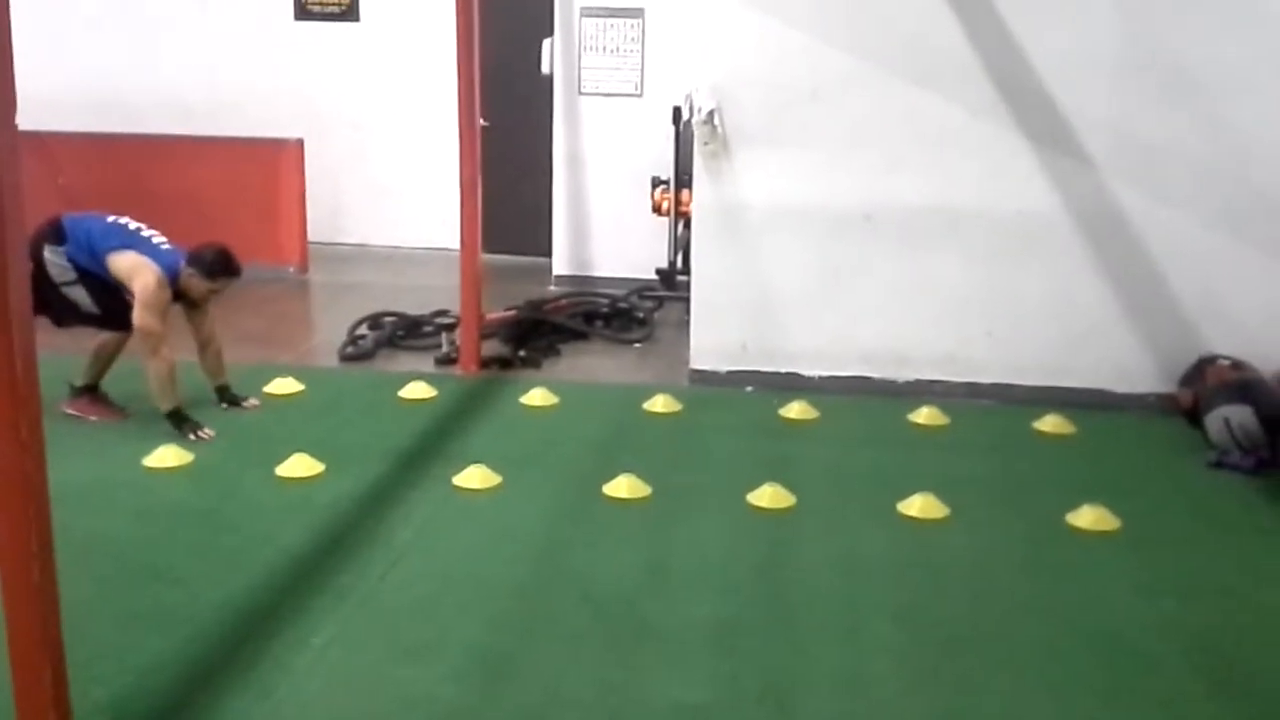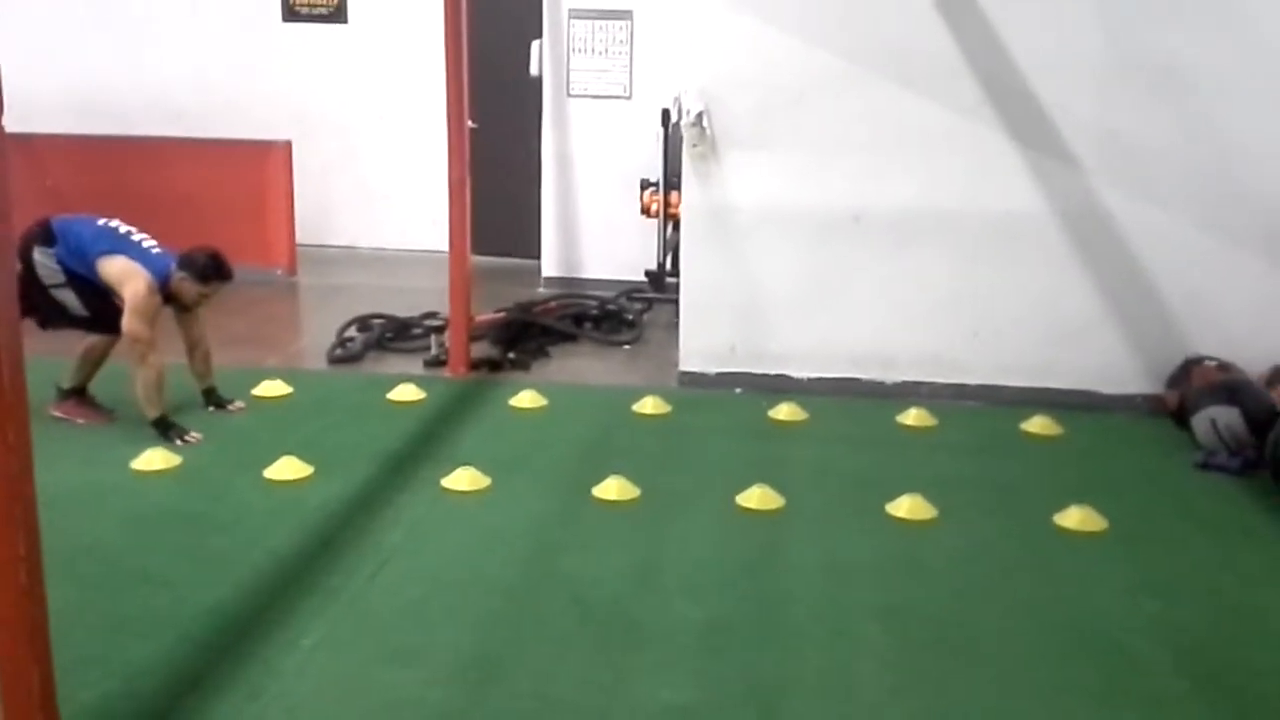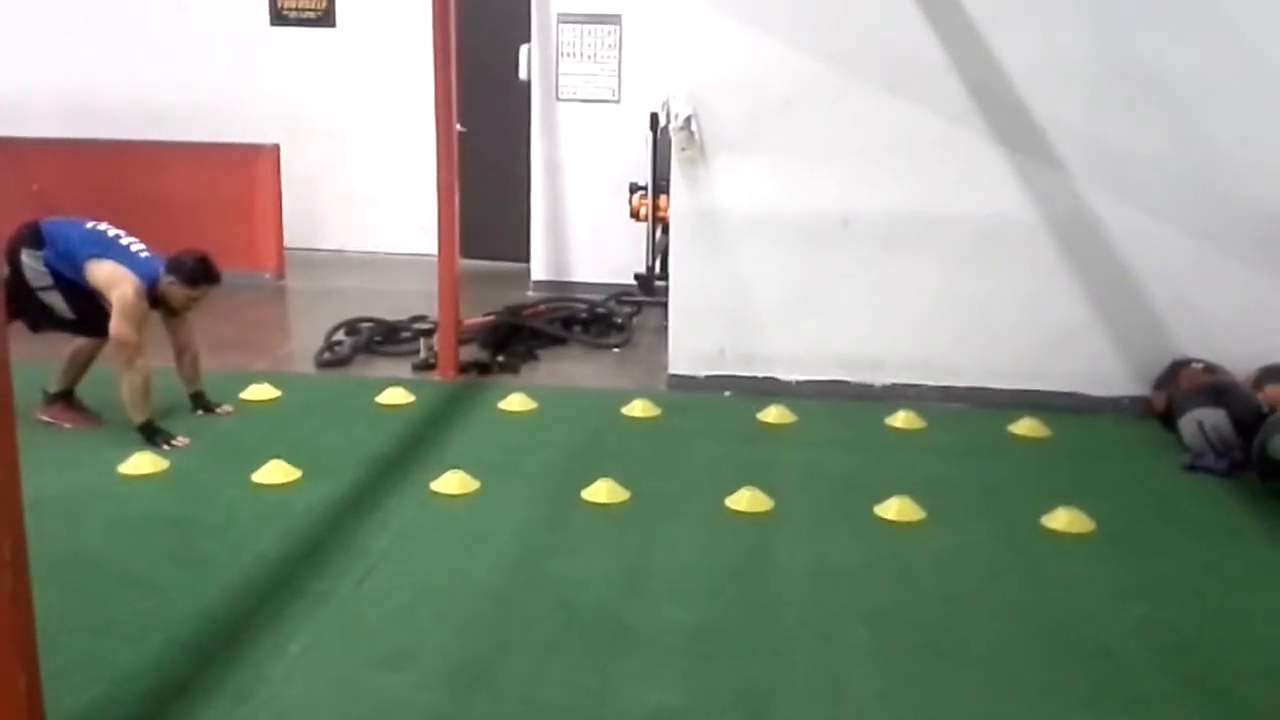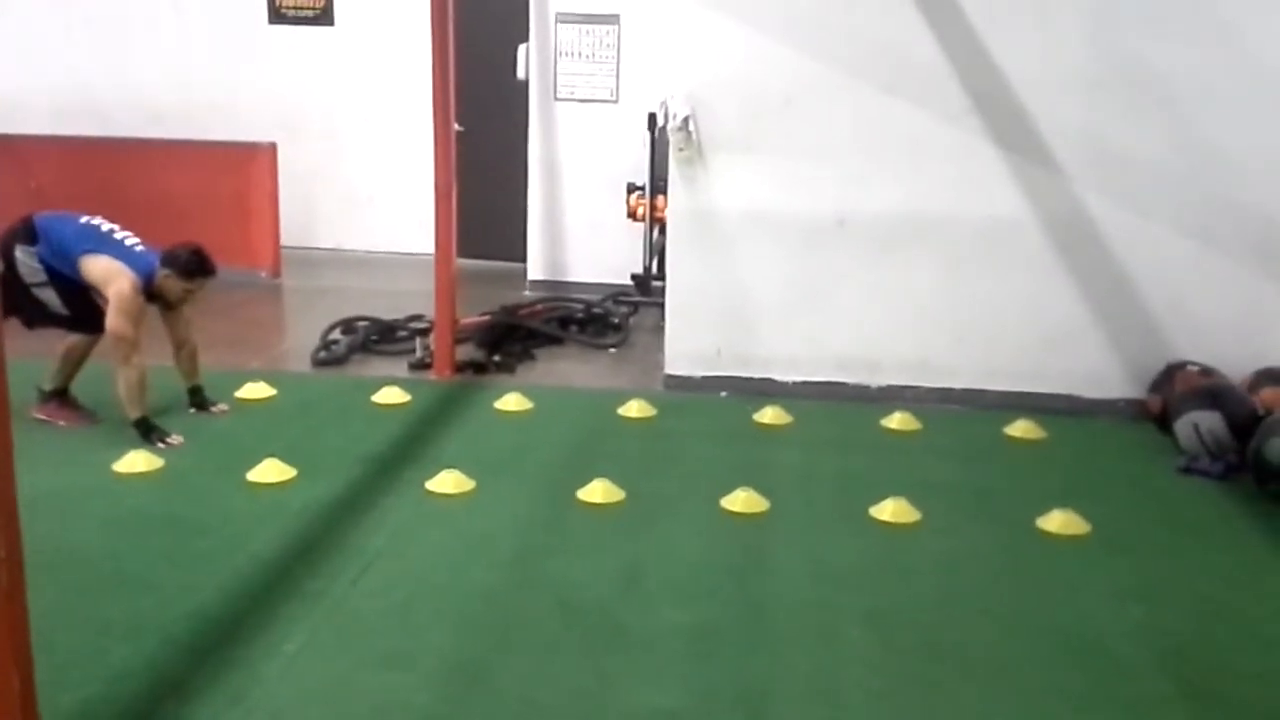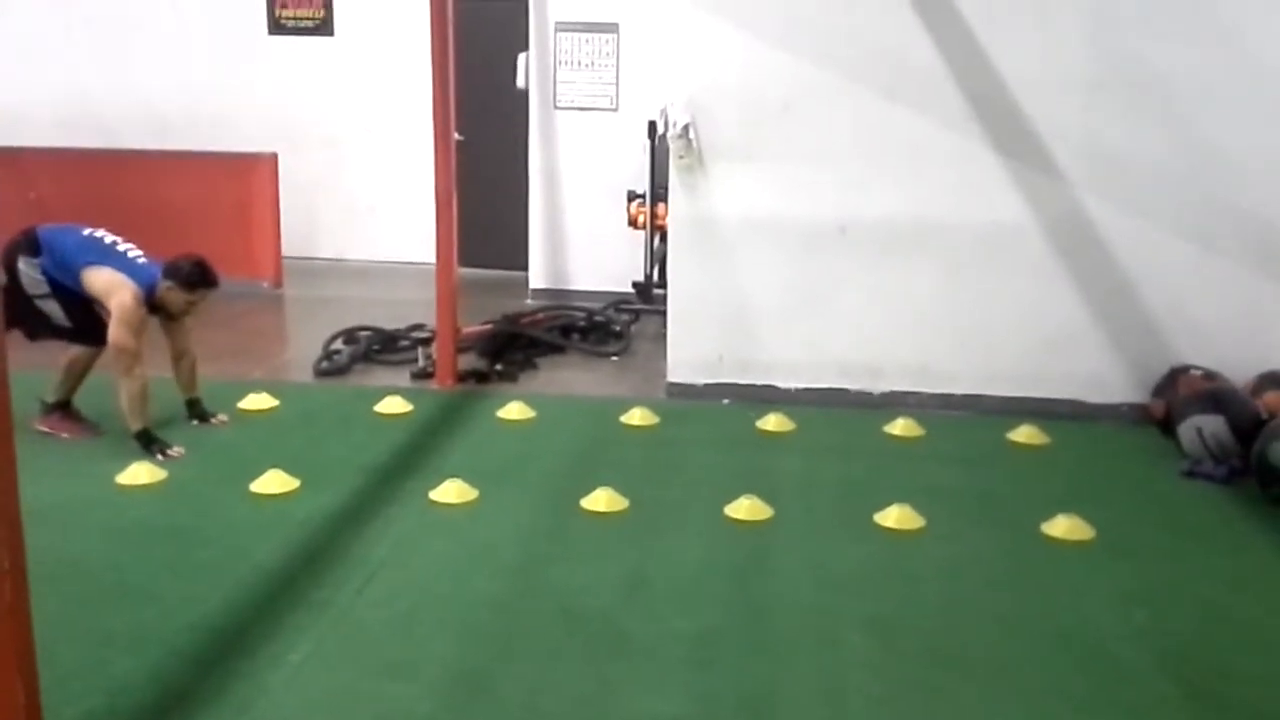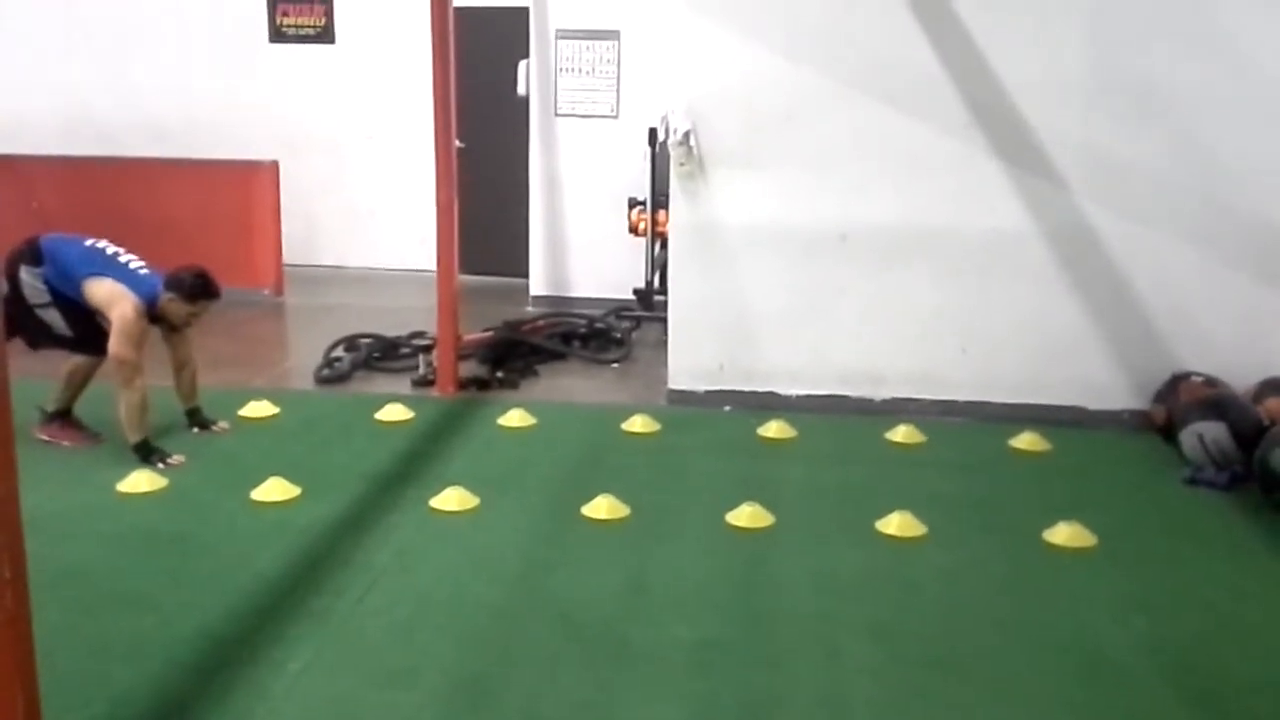
dt=0.3s
person 1, frame 1
left shoulder: (191, 275)
right shoulder: (154, 283)
left elbow: (207, 341)
right elbow: (156, 354)
left wrist: (223, 391)
right wrist: (176, 417)
left hip: (82, 241)
right hip: (56, 246)
right knee: (119, 323)
right ankle: (83, 395)
person 1, frame 2
left shoulder: (181, 277)
right shoulder: (144, 289)
left elbow: (196, 343)
right elbow: (145, 360)
left wrist: (210, 393)
right wrist: (162, 424)
left hip: (72, 242)
right hip: (45, 247)
right knee: (108, 327)
right ankle: (70, 398)
person 1, frame 3
left shoulder: (169, 281)
right shoulder: (131, 292)
left elbow: (185, 348)
right elbow: (131, 364)
left wrist: (198, 398)
right wrist: (148, 429)
left hip: (61, 247)
right hip: (33, 249)
right knee: (95, 329)
right ankle: (57, 401)
person 1, frame 4
left shoulder: (165, 276)
right shoulder: (127, 287)
left elbow: (183, 341)
right elbow: (128, 360)
left wrist: (196, 394)
right wrist: (143, 425)
left hip: (55, 240)
right hip: (27, 244)
right knee: (88, 326)
right ankle: (51, 398)
person 1, frame 5
left shoulder: (168, 286)
right shoulder: (130, 299)
left elbow: (182, 353)
right elbow: (130, 372)
left wrist: (195, 406)
right wrist: (145, 438)
left hip: (60, 252)
right hip: (30, 256)
right knee: (91, 338)
right ankle: (55, 411)
person 1, frame 6
left shoulder: (169, 298)
right shoulder: (130, 312)
left elbow: (184, 364)
right elbow: (130, 384)
left wrist: (194, 414)
right wrist: (143, 449)
left hip: (62, 261)
right hip: (32, 265)
right knee: (92, 347)
right ankle: (55, 419)
